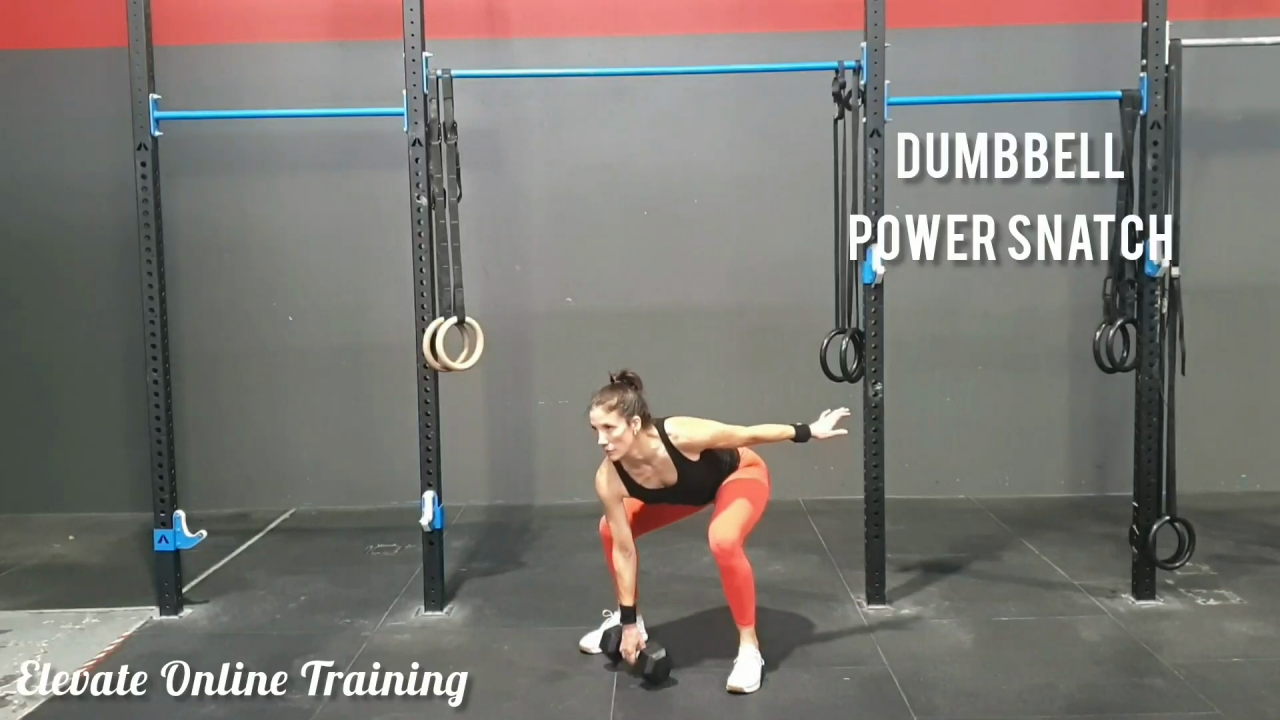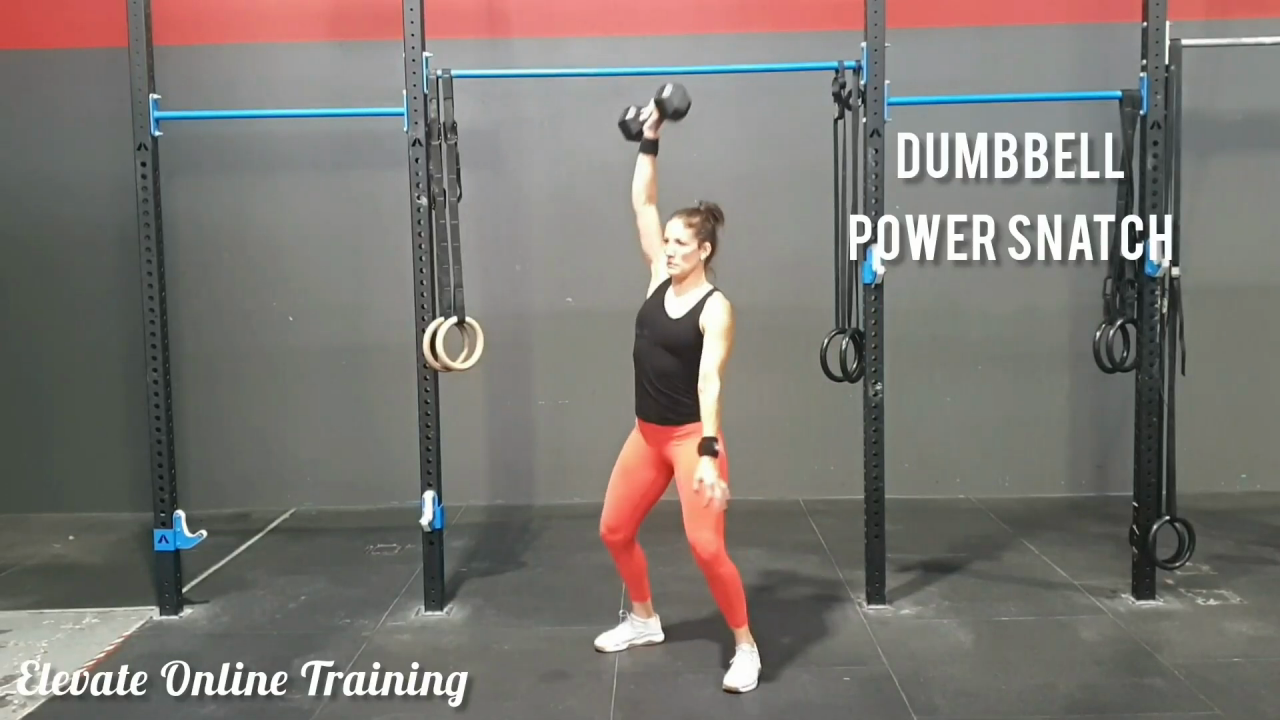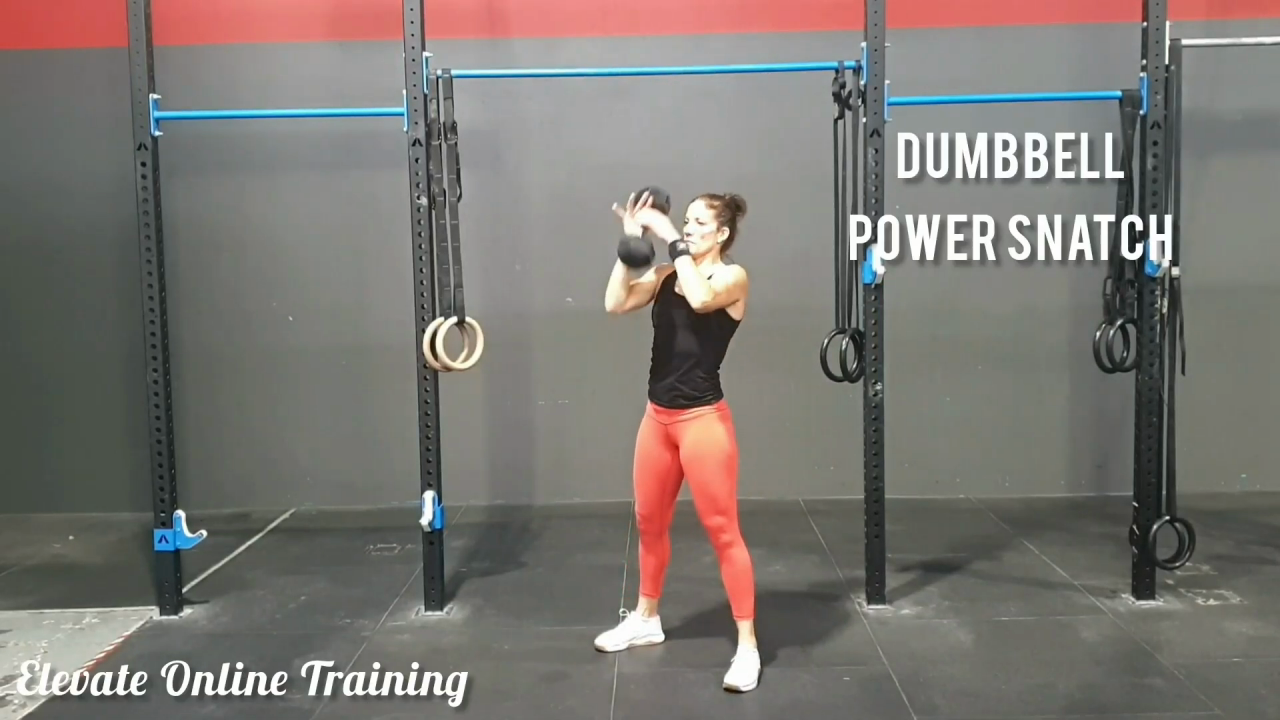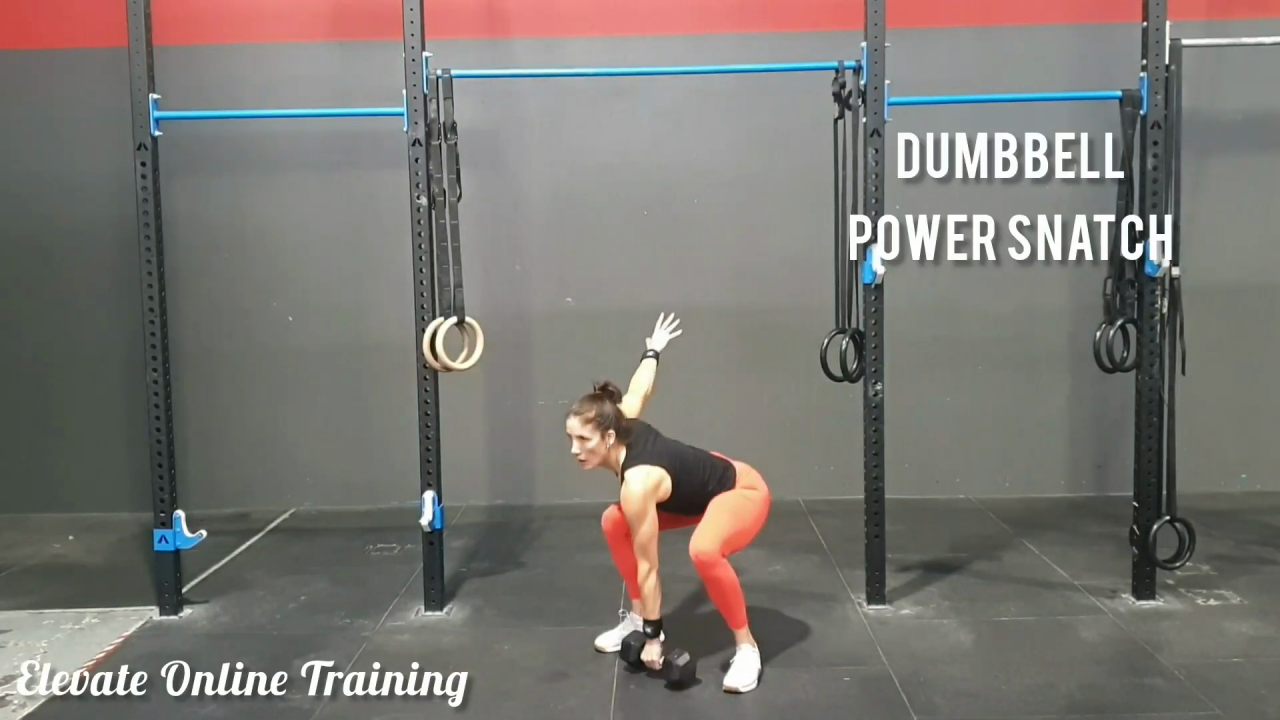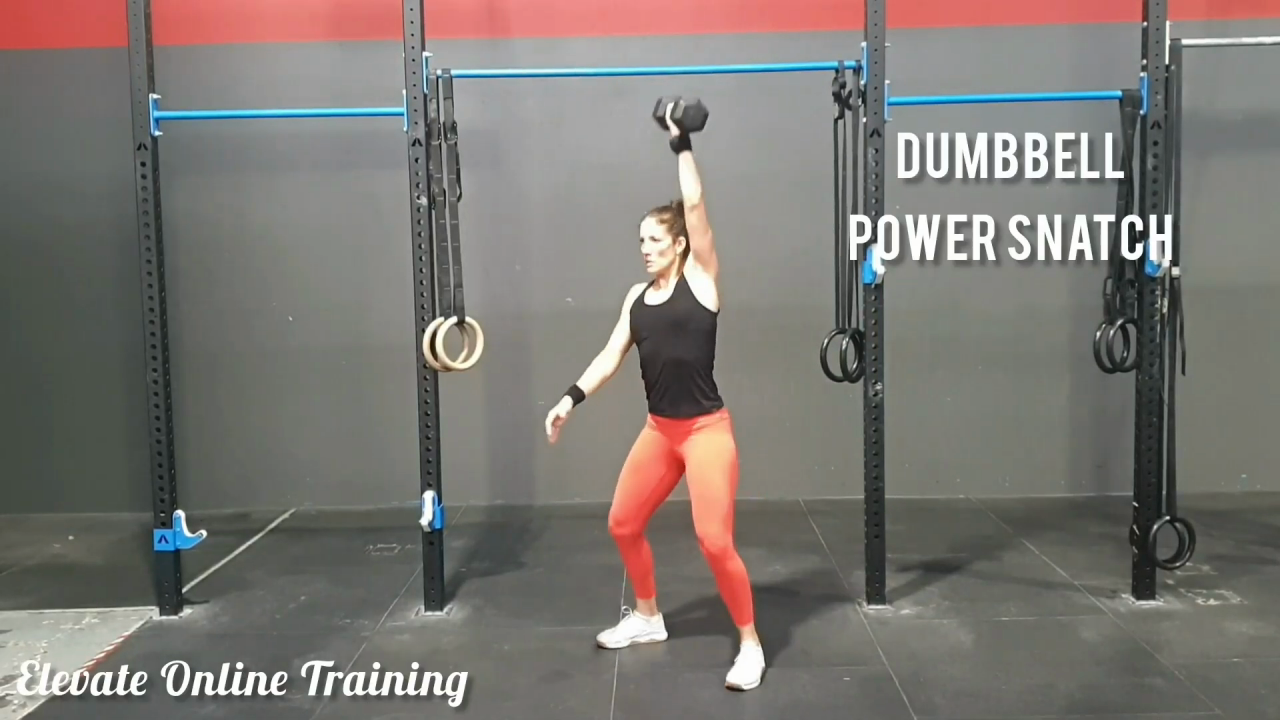
dt=1s
person 1, frame 1
left shoulder: (681, 435)
right shoulder: (608, 478)
left elbow: (748, 435)
right elbow: (623, 548)
left wrist: (807, 431)
right wrist: (628, 621)
left hip: (741, 473)
right hip: (690, 491)
left knee: (723, 541)
right knee: (610, 529)
left ankle: (749, 647)
right ankle: (627, 618)
person 1, frame 2
left shoulder: (716, 308)
right shoulder: (661, 275)
left elbow: (711, 382)
right elbow: (641, 201)
left wrist: (709, 455)
right wrist: (648, 140)
left hip: (691, 440)
right hip: (646, 436)
left knee: (705, 546)
right knee: (614, 531)
left ankle: (746, 648)
right ankle: (643, 619)
person 1, frame 3
left shoulder: (732, 277)
right shoulder: (668, 276)
left elbow: (700, 297)
right elbow: (616, 304)
left wrist: (672, 240)
right wrist: (631, 238)
left hip: (704, 422)
right hip: (657, 418)
left knee: (722, 531)
right knee: (649, 522)
left ankle: (748, 647)
right ankle: (646, 619)
person 1, frame 4
left shoulder: (637, 483)
right shoulder: (623, 420)
left elbow: (648, 567)
right elbow: (641, 387)
left wrist: (653, 637)
right wrist: (653, 349)
left hip: (743, 492)
right hip: (711, 477)
left knee: (704, 551)
right knee: (613, 524)
left ankle: (746, 648)
right ankle: (635, 616)
person 1, frame 5
left shoulder: (700, 277)
right shoulder: (637, 296)
left elbow: (696, 207)
right elbow: (611, 355)
left wrist: (680, 144)
right wrist: (571, 398)
left hip: (706, 430)
right hip: (658, 431)
left knee: (715, 543)
right knee: (622, 524)
left ankle: (750, 646)
right ankle: (646, 617)
